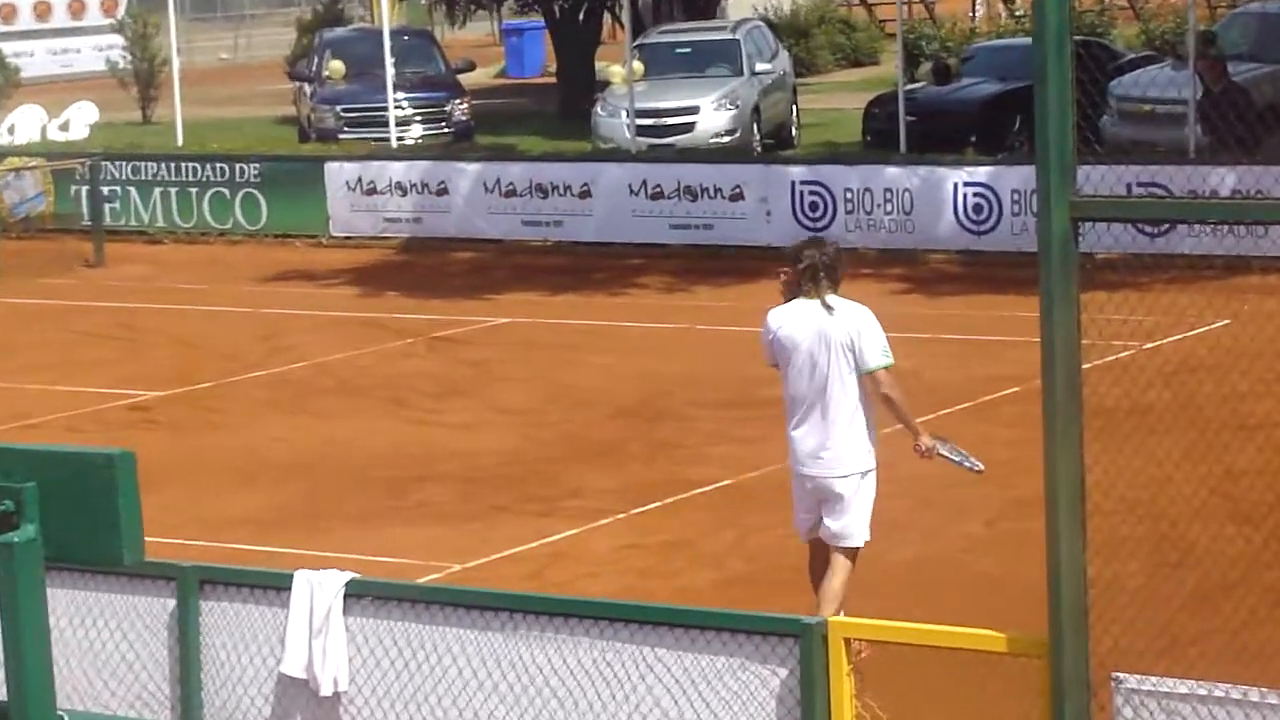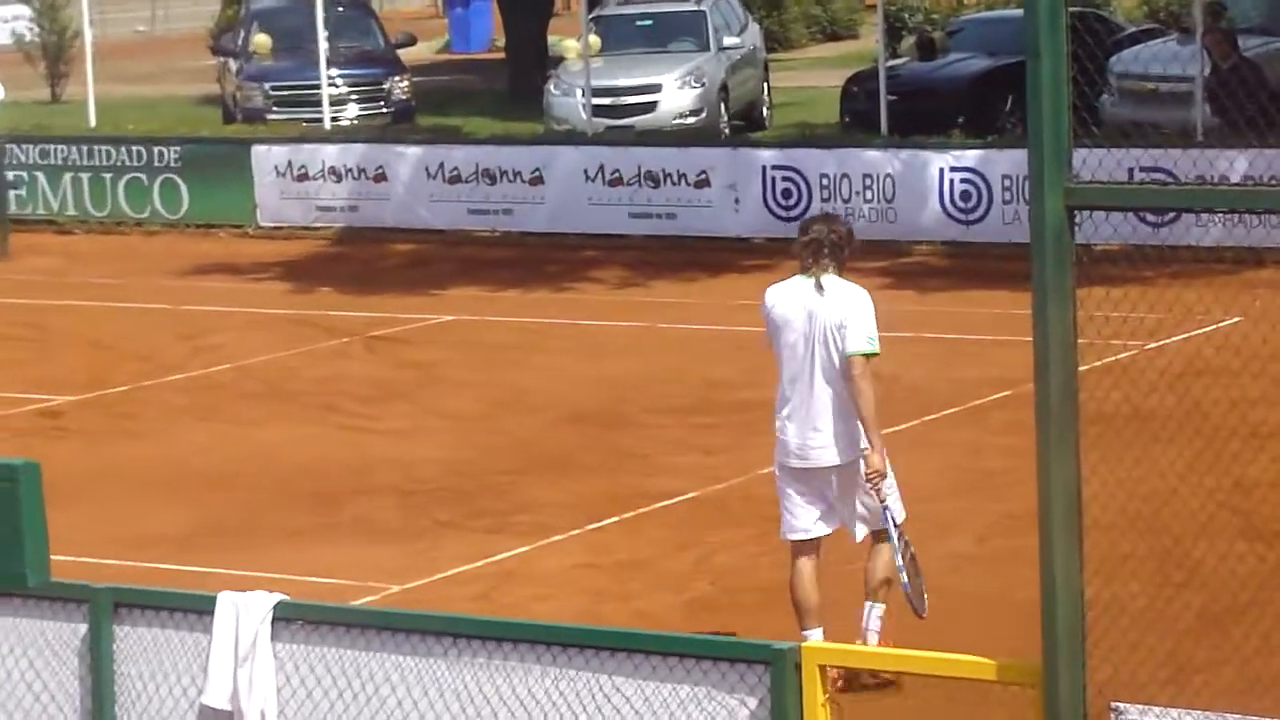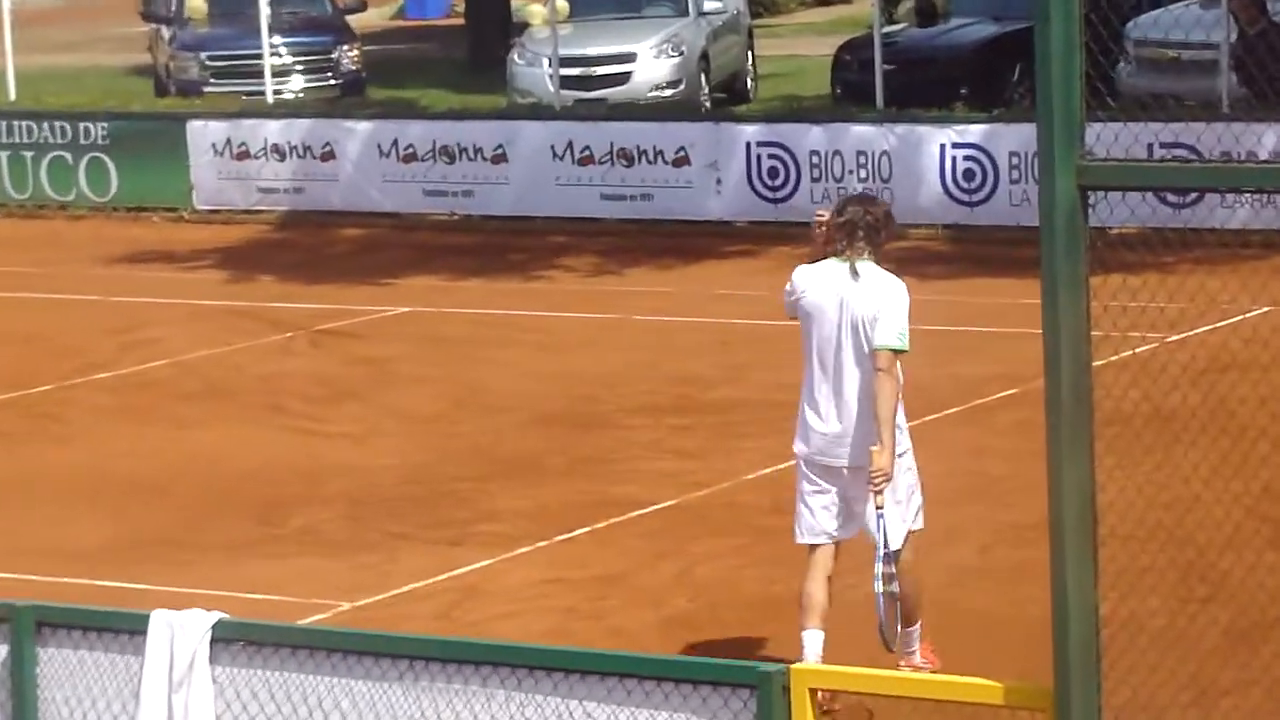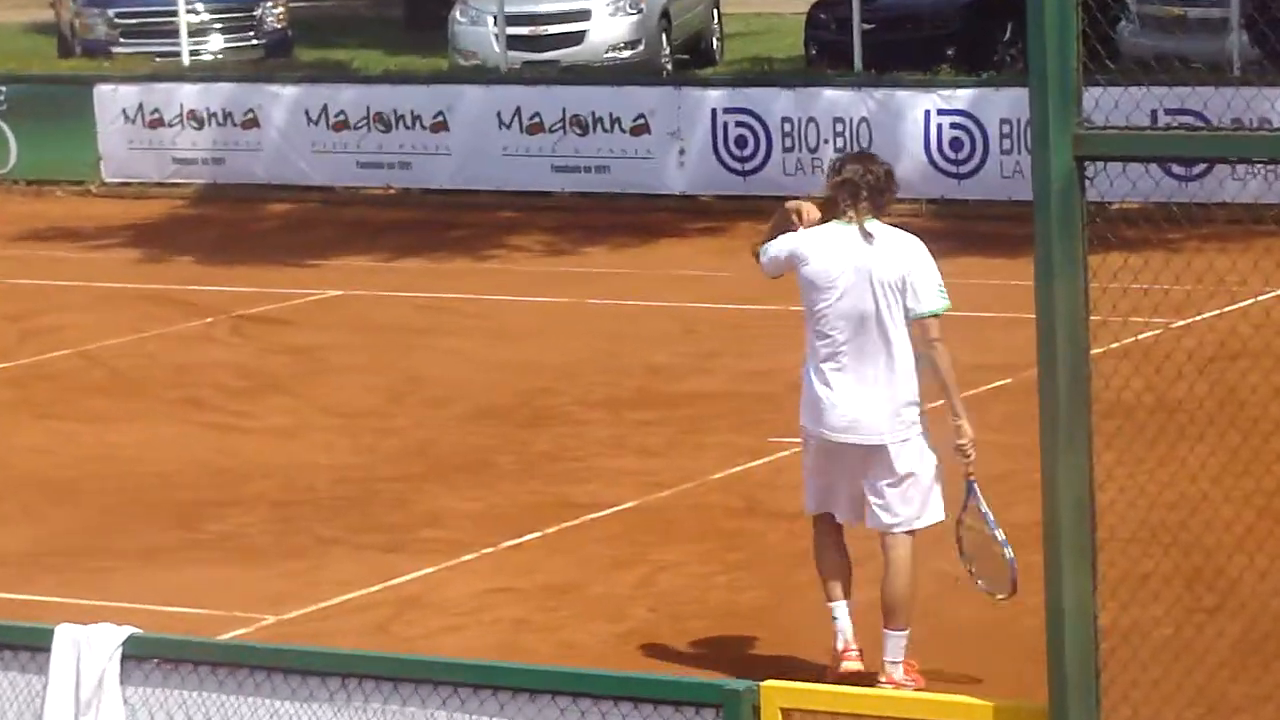
dt=0.3s
person 1, frame 1
left shoulder: (777, 320)
right shoulder: (858, 317)
right elbow: (884, 388)
right wrist: (917, 433)
left hip: (804, 454)
right hip: (850, 456)
left knee: (819, 547)
right knee: (842, 554)
person 1, frame 2
left shoulder: (775, 298)
right shoulder: (853, 299)
right elbow: (859, 376)
right wrist: (874, 446)
left hip: (795, 447)
right hip: (847, 446)
left knee: (804, 552)
right knee: (883, 537)
right ankle: (869, 643)
person 1, frame 3
left shoulder: (804, 279)
right shoulder: (887, 287)
right elbow: (884, 371)
left wrist: (821, 252)
right wrist: (884, 444)
left hip: (818, 442)
right hip: (872, 444)
left knee: (820, 555)
right knee: (897, 552)
left ankle: (811, 661)
right ankle: (911, 654)
person 1, frame 4
left shoulder: (806, 245)
right shoulder: (907, 250)
left elbow: (761, 259)
right elbow: (931, 341)
left wrist: (790, 221)
right wrist: (959, 414)
left hip: (828, 419)
right hip: (893, 423)
left knee: (826, 523)
right knee: (898, 541)
